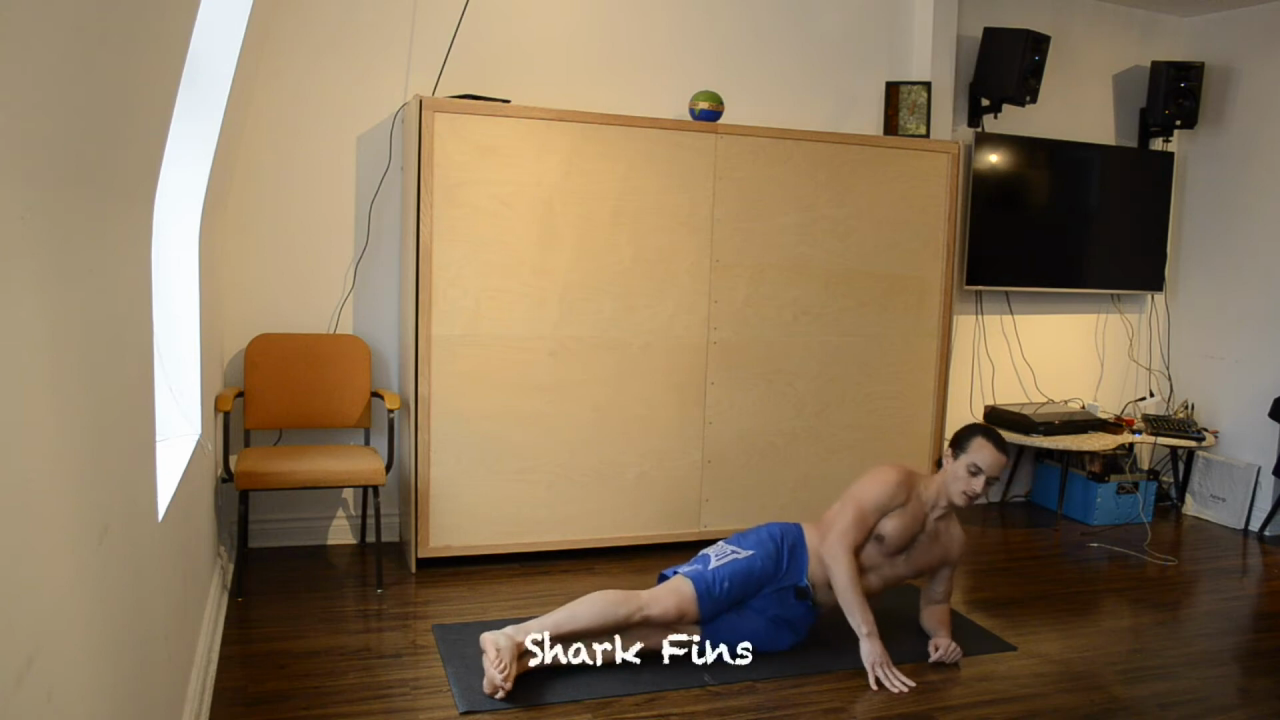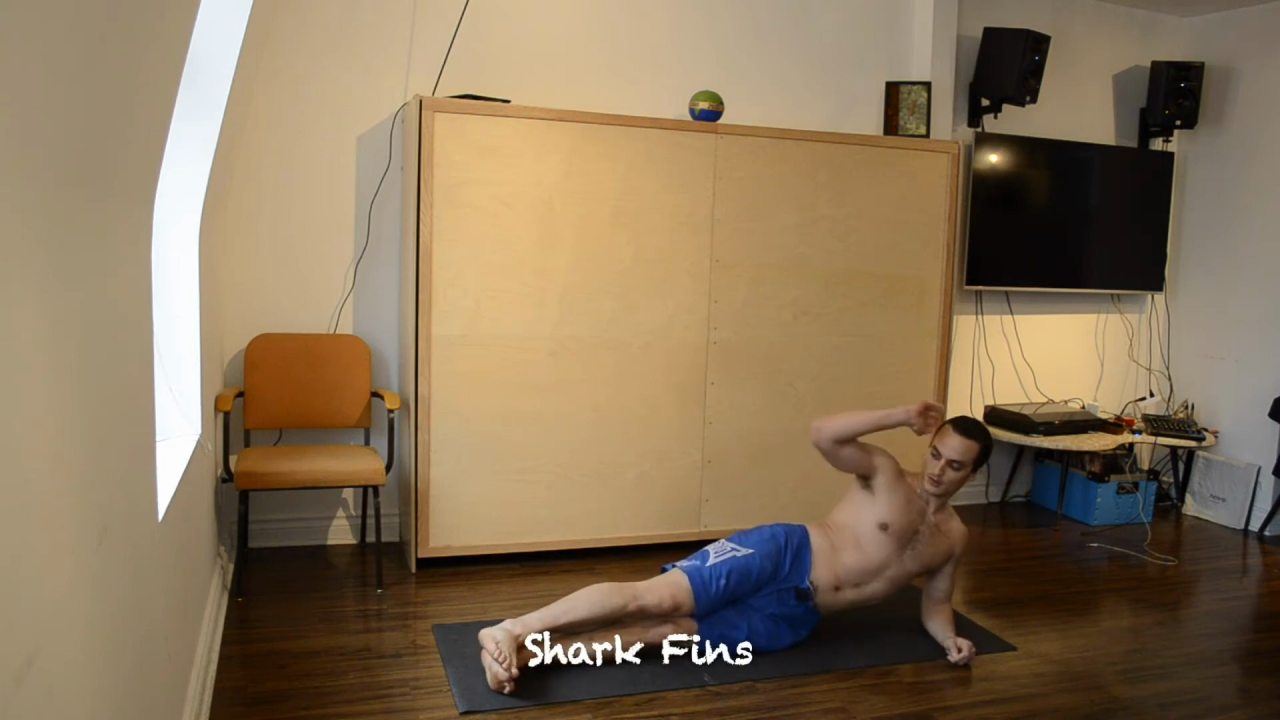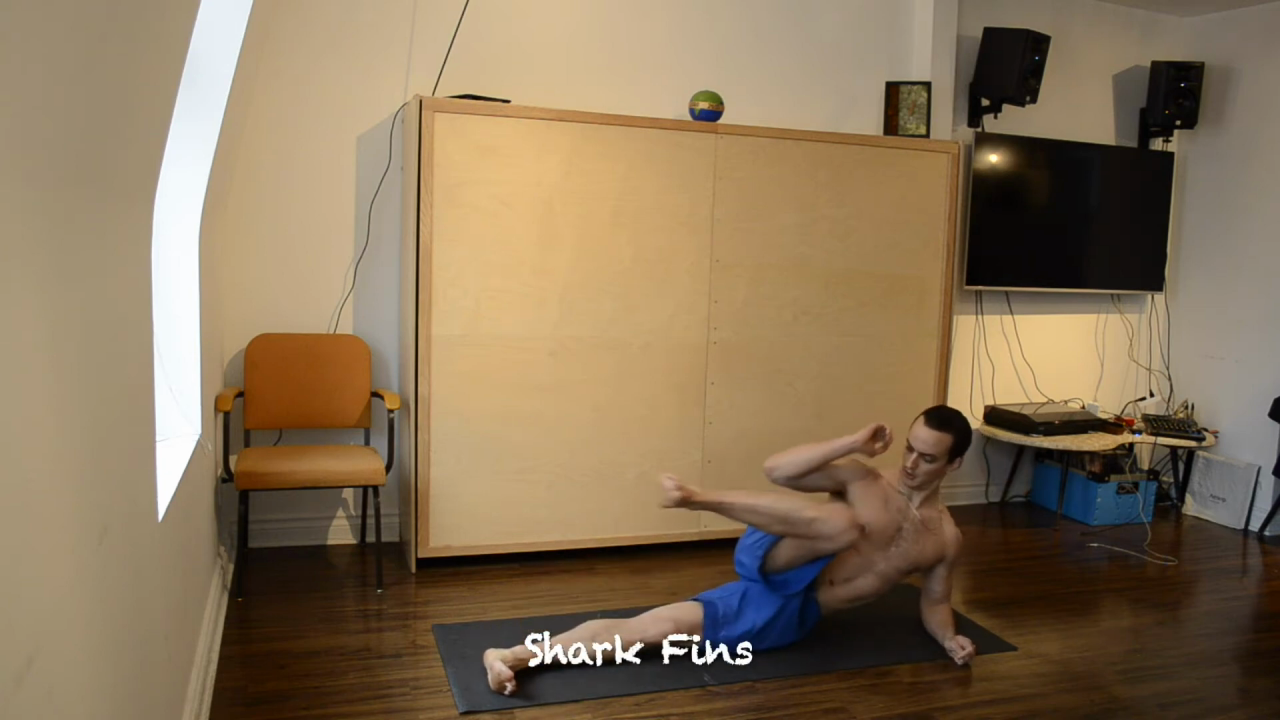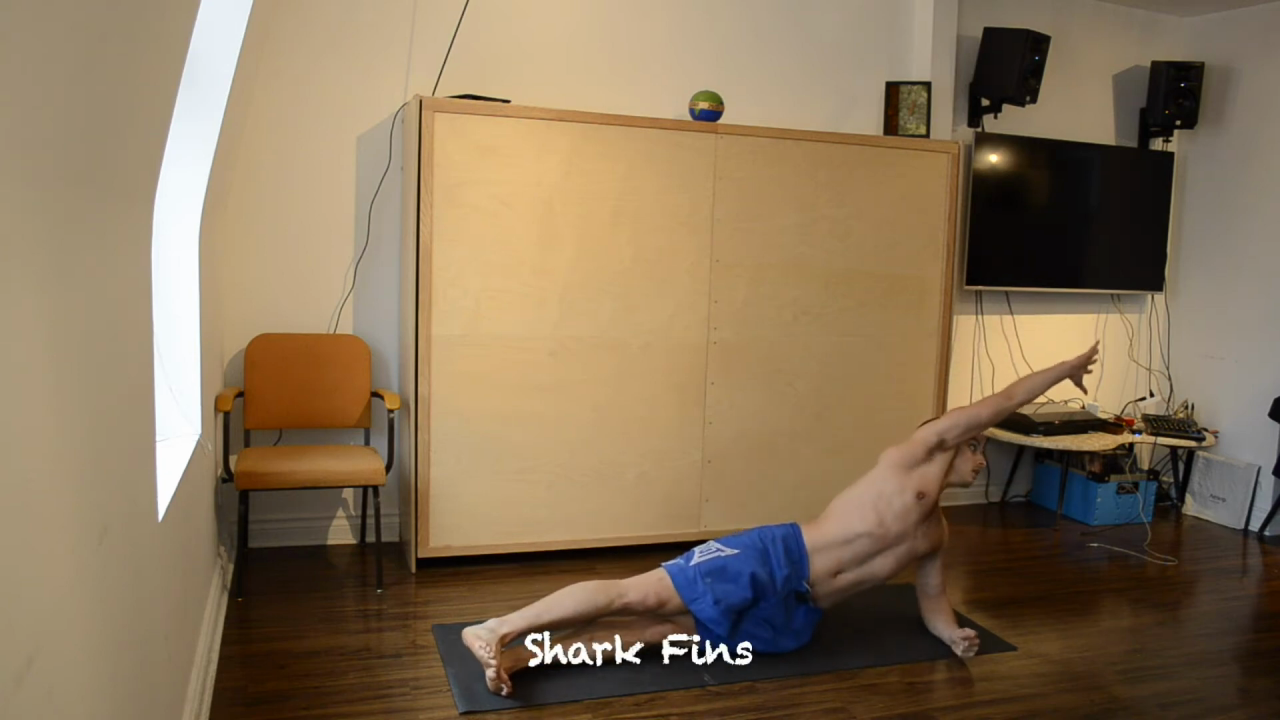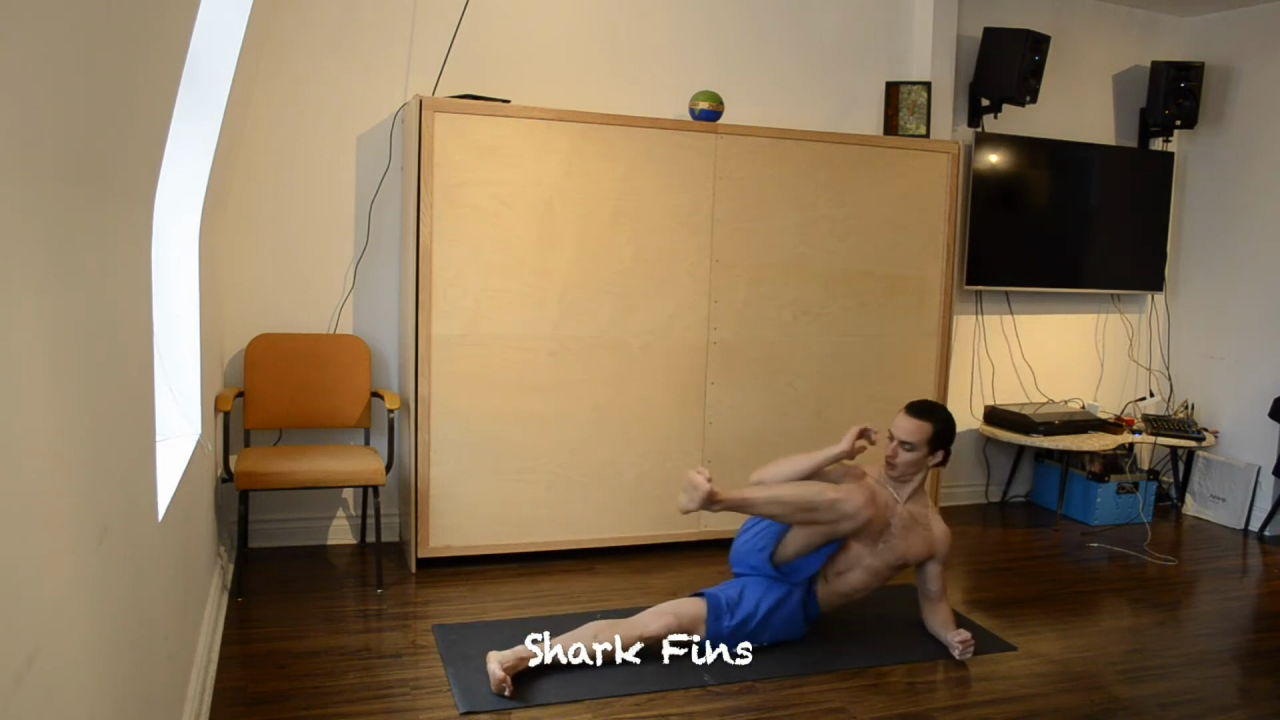
dt=1s
person 1, frame 1
left shoulder: (952, 542)
right shoulder: (895, 482)
left elbow: (934, 601)
right elbow: (837, 546)
left wrist: (941, 635)
right wrist: (869, 638)
left hip: (791, 615)
right hip: (776, 555)
left knee: (666, 635)
right knee: (659, 609)
left ankle: (526, 660)
right ankle: (512, 639)
person 1, frame 2
left shoulder: (953, 538)
right shoulder: (885, 473)
left elbow: (935, 605)
right elbow: (824, 432)
left wrist: (951, 639)
right wrist: (904, 415)
left hip: (791, 616)
right hip: (781, 556)
left knee: (667, 630)
right knee: (656, 599)
left ankle: (526, 654)
right ankle: (511, 632)
person 1, frame 3
left shoulder: (946, 537)
right shoulder: (862, 478)
left elbow: (935, 603)
right elbow: (775, 468)
left wrist: (950, 638)
right wrist: (853, 443)
left hip: (793, 615)
right hip: (772, 571)
left knee: (659, 627)
right knee: (842, 523)
left ankle: (520, 656)
person 1, frame 4
left shoulder: (934, 531)
right shoulder: (920, 456)
left elbow: (932, 599)
right elbow: (997, 403)
left wrist: (954, 634)
right wrist: (1064, 369)
left hip: (790, 617)
right hip: (773, 561)
left knee: (664, 628)
right knee: (642, 598)
left ankle: (519, 655)
right ankle: (497, 633)
person 1, frame 5
left shoulder: (935, 534)
right shoulder: (855, 479)
left elbow: (933, 602)
right elbow: (761, 480)
left wrist: (951, 635)
right wrist: (840, 450)
left hip: (791, 611)
right hip: (770, 563)
left knee: (663, 624)
right knee: (856, 504)
left ankle: (524, 657)
